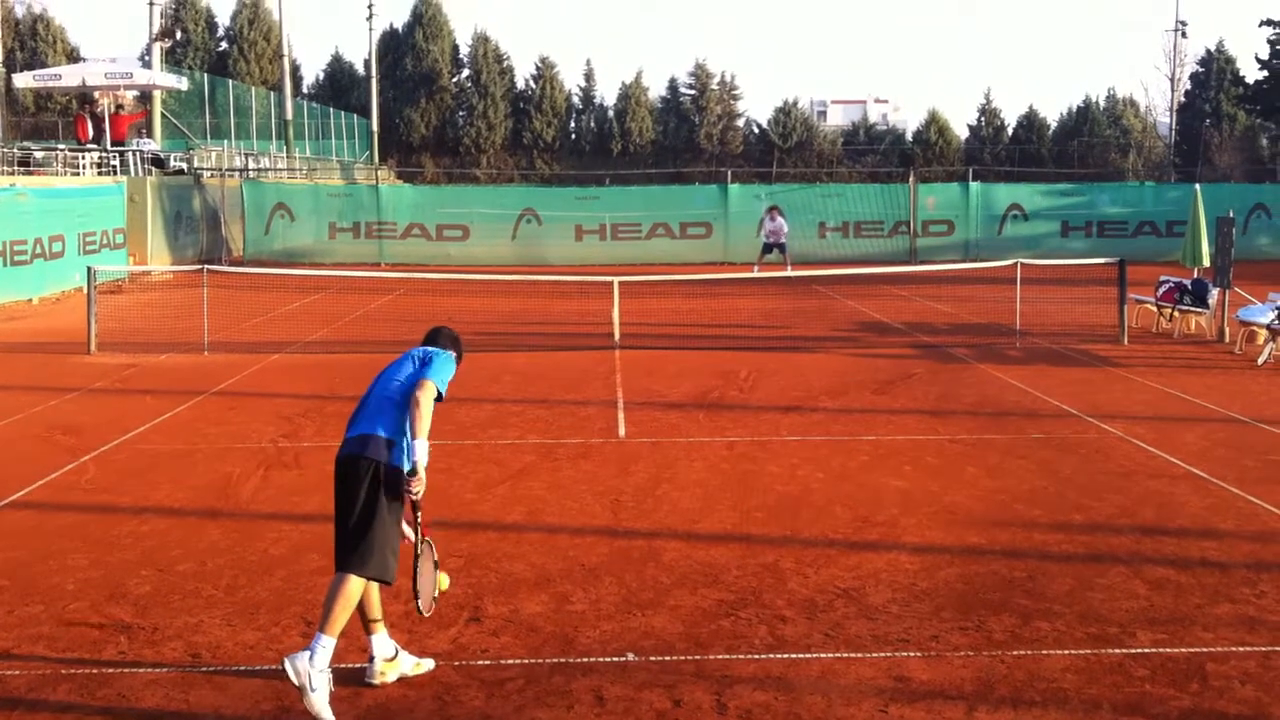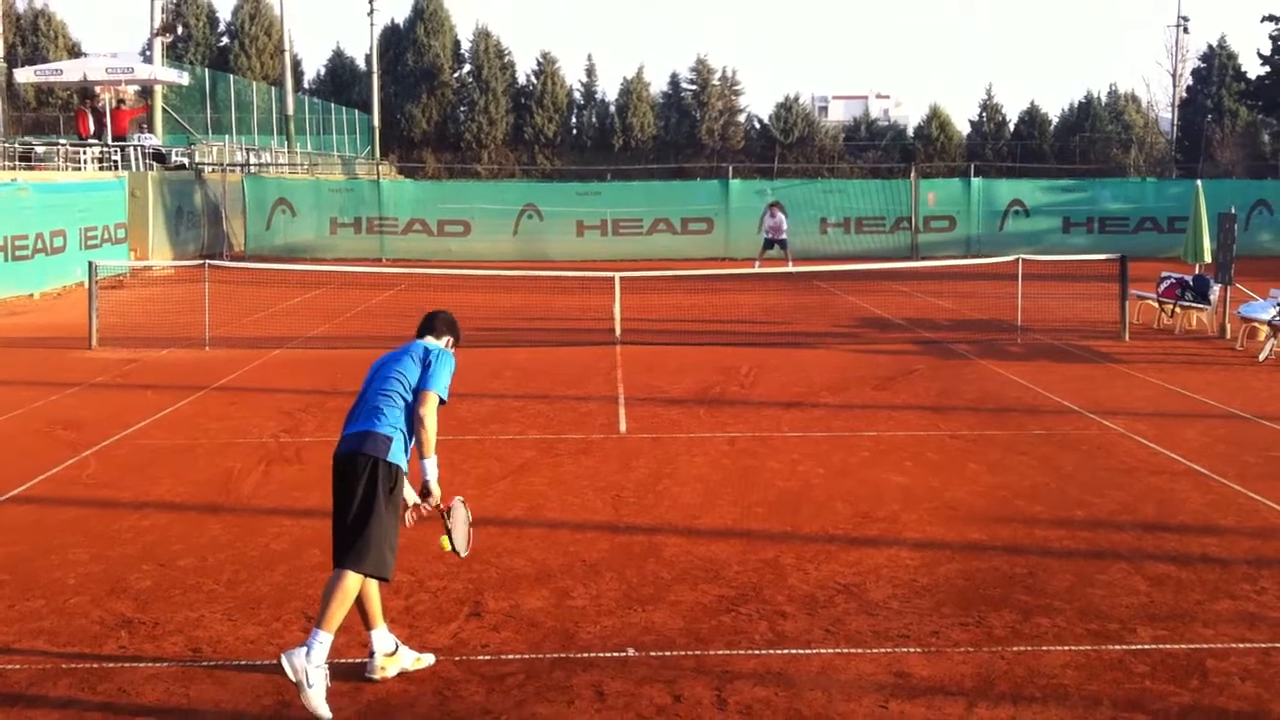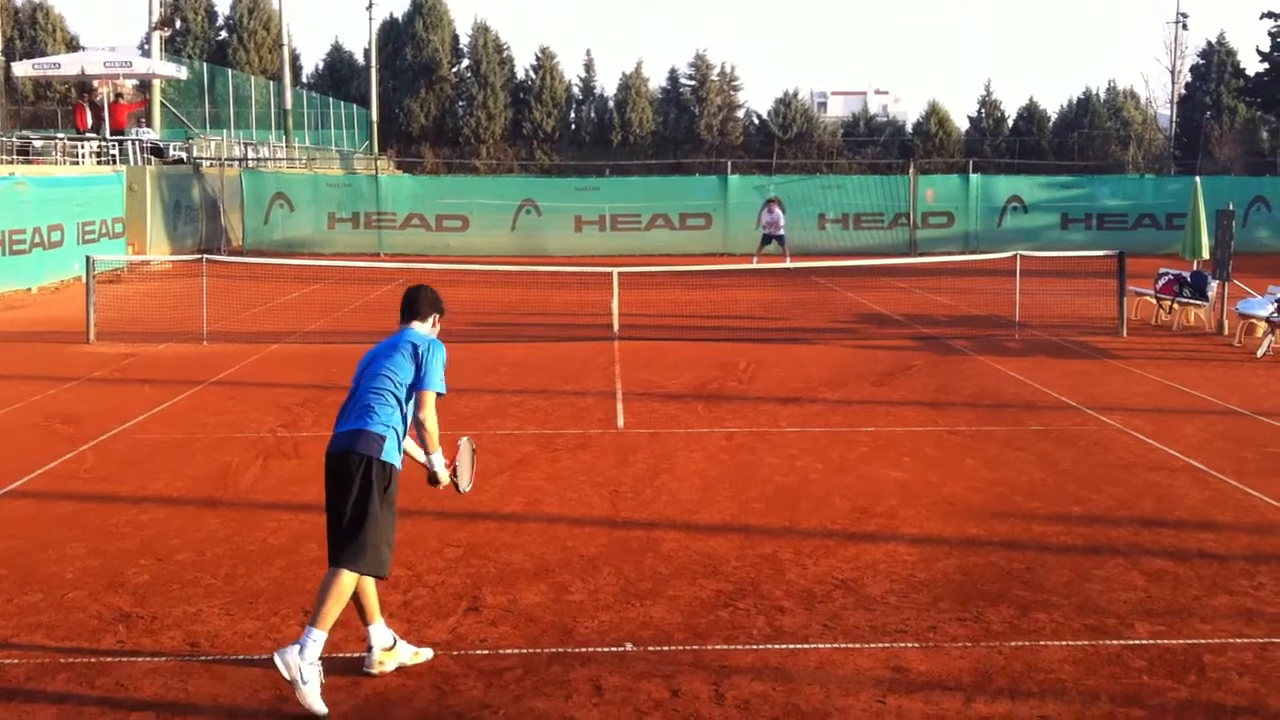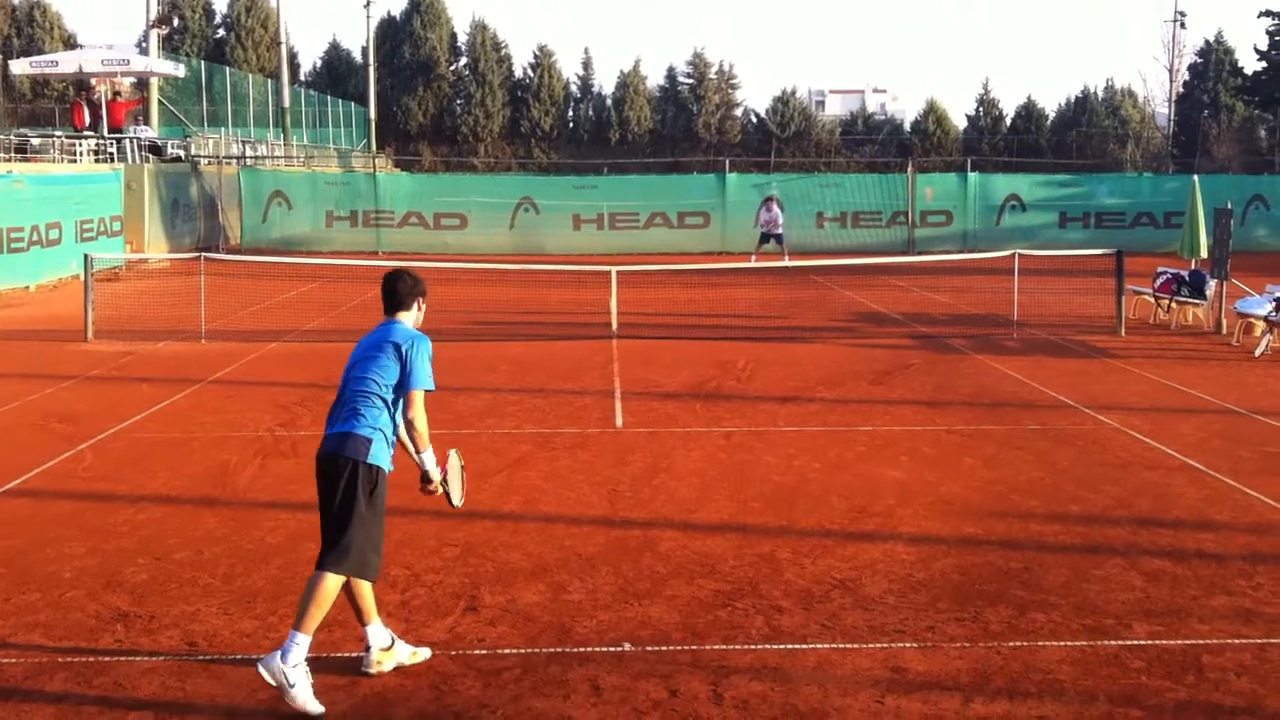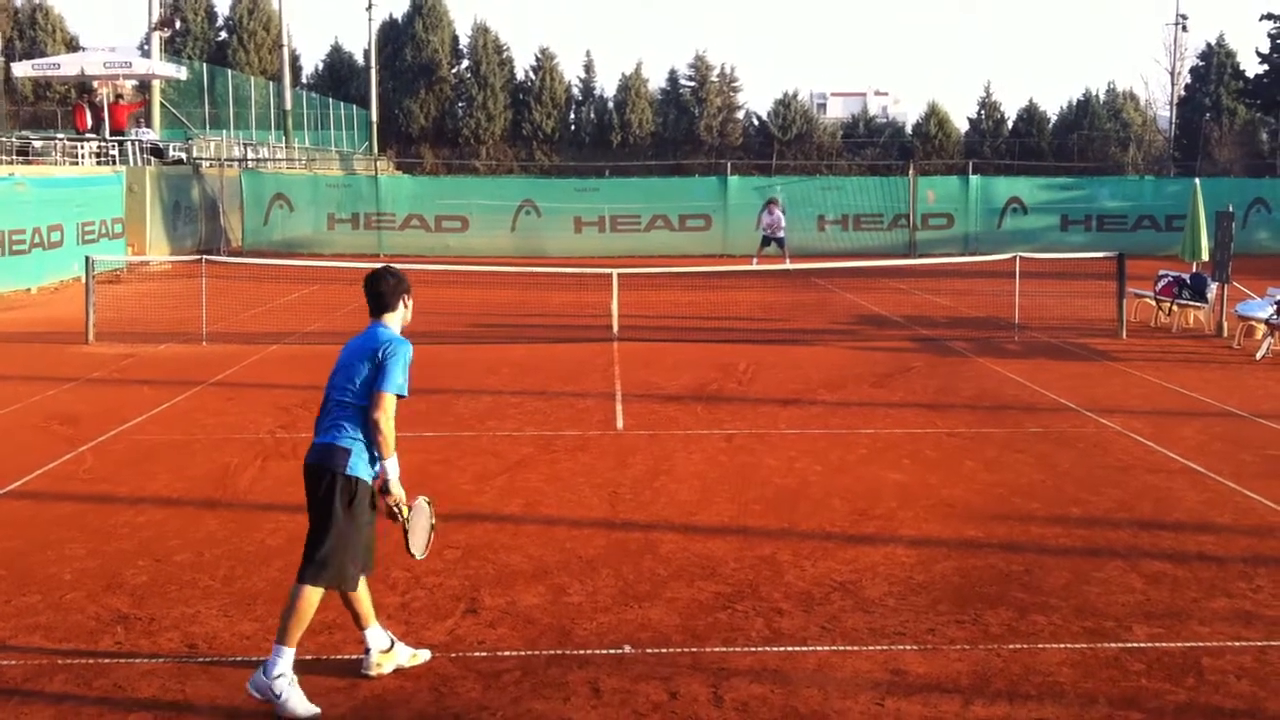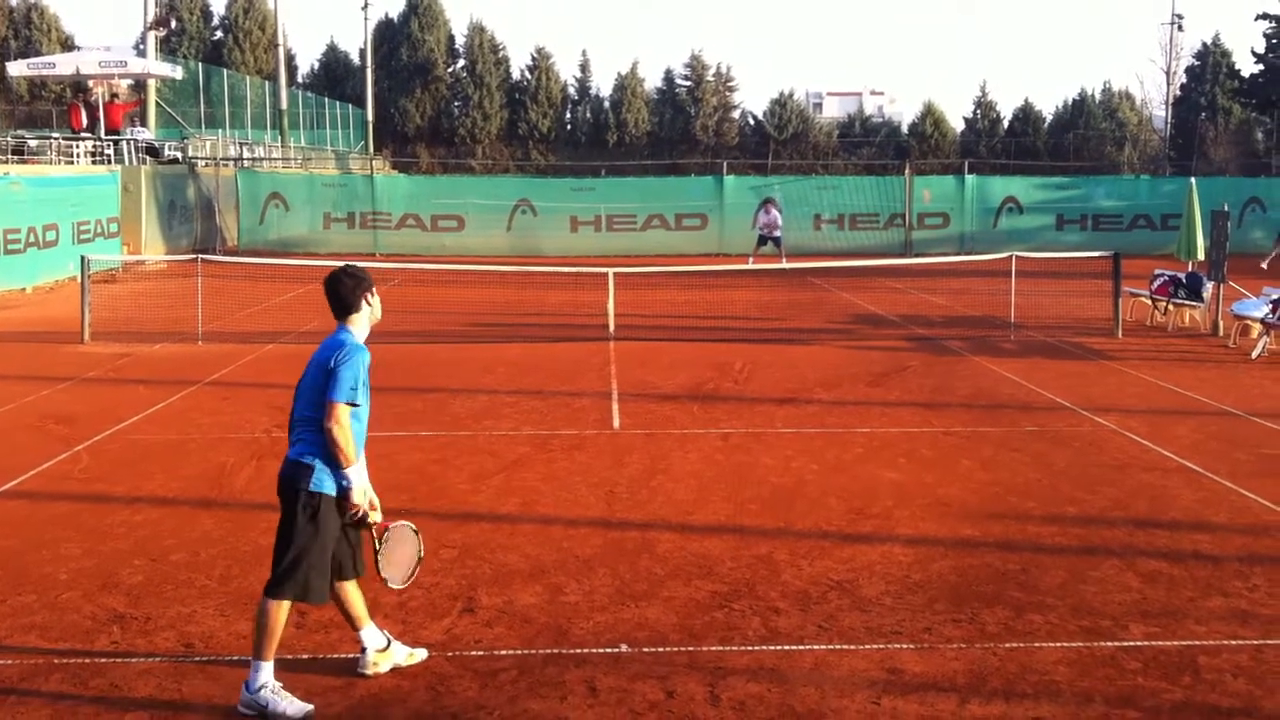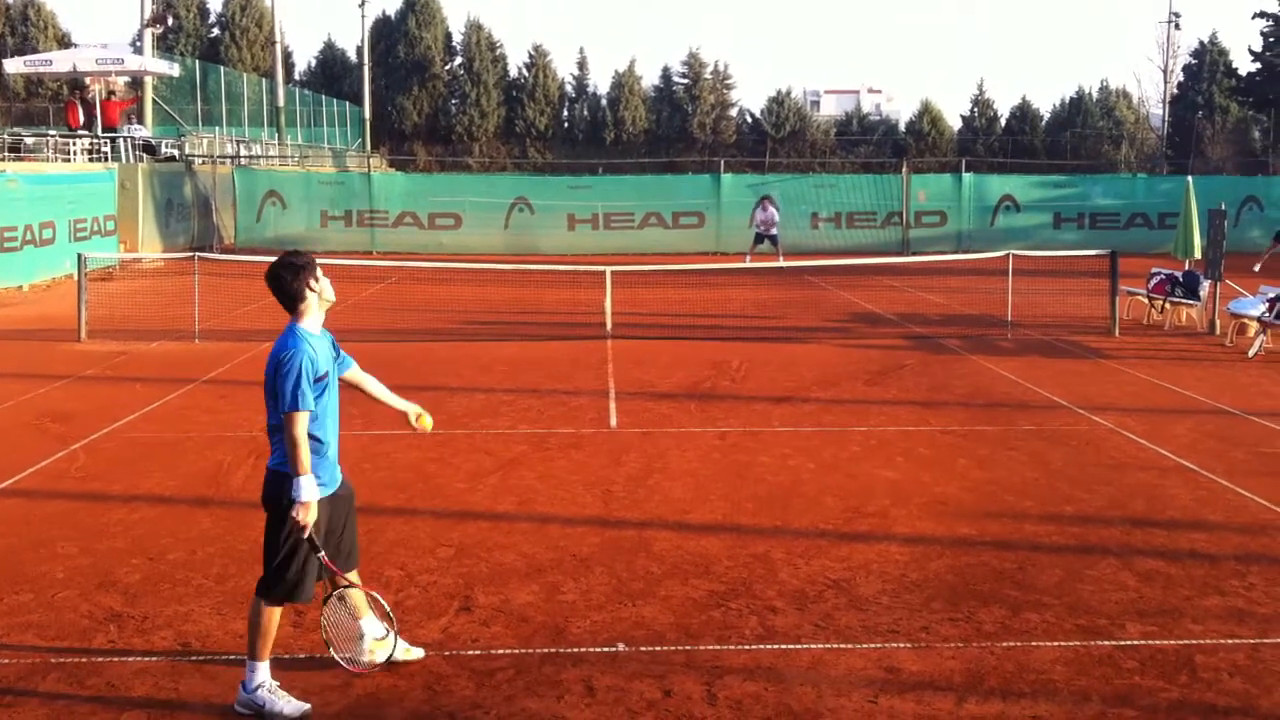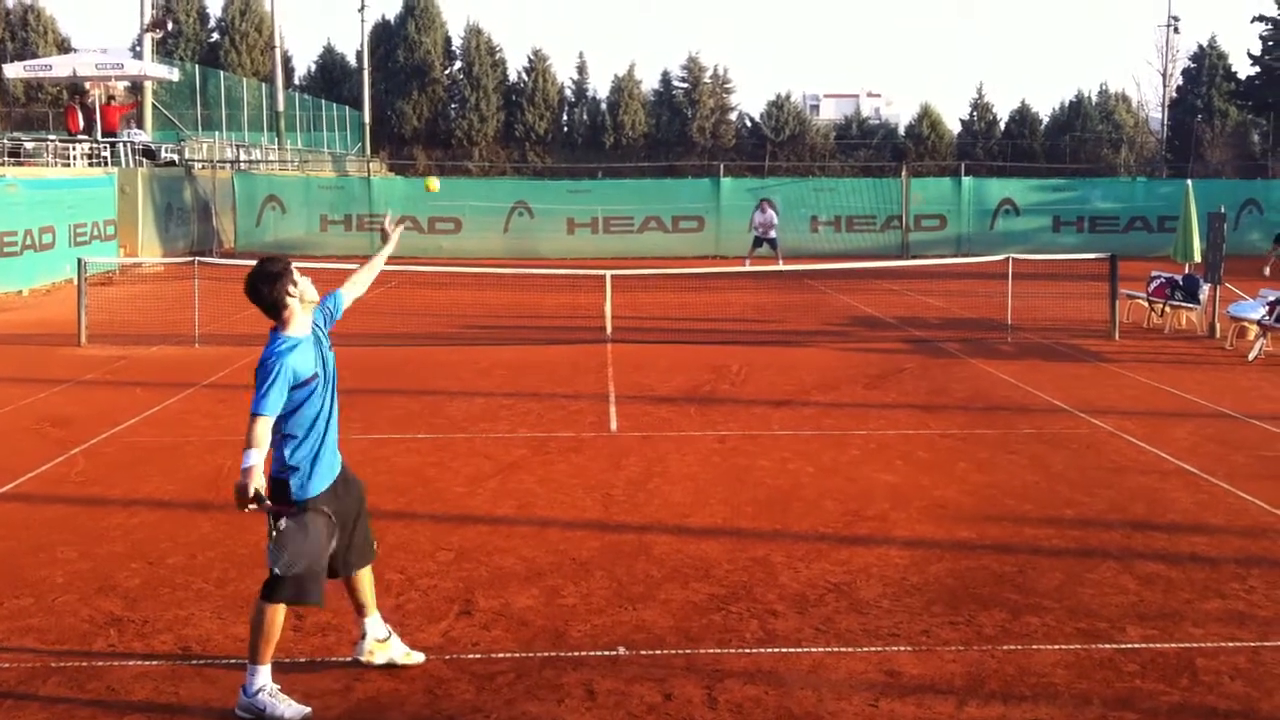
dt=0.2s
person 1, frame 1
left shoulder: (400, 364)
right shoulder: (440, 358)
right elbow: (421, 397)
left wrist: (399, 515)
right wrist: (419, 460)
left hip: (351, 454)
right hip: (379, 457)
left knee: (362, 560)
right knee: (359, 563)
left ankle: (384, 656)
right ankle: (314, 661)
person 1, frame 2
left shoulder: (391, 359)
right shoulder: (439, 355)
right elbow: (425, 413)
left wrist: (405, 490)
right wrist: (430, 475)
left hip: (350, 451)
right hip: (378, 455)
left knee: (361, 557)
right knee: (357, 560)
left ankle: (385, 652)
right ankle: (311, 657)
person 1, frame 3
left shoulder: (380, 350)
right shoulder: (430, 346)
right elbow: (423, 415)
left wrist: (421, 457)
right wrist: (437, 463)
left hip: (343, 449)
right hip: (371, 455)
left knee: (356, 554)
right knee: (354, 558)
left ankle: (383, 646)
right ankle: (304, 654)
person 1, frame 4
left shoulder: (369, 342)
right shoulder: (415, 342)
right elbow: (412, 414)
left wrist: (416, 456)
right wrist: (429, 464)
left hip: (335, 450)
right hip: (361, 457)
left knee: (351, 556)
right knee: (340, 560)
left ankle: (381, 646)
right ankle: (289, 659)
person 1, frame 5
left shoulder: (357, 345)
right shoulder: (396, 346)
right elbow: (381, 416)
left wrist: (381, 474)
right wrist: (392, 474)
left hip: (326, 460)
right hip: (346, 465)
left knee: (349, 564)
right knee: (322, 569)
left ankle: (380, 649)
right ankle: (275, 672)
person 1, frame 6
left shoulder: (337, 347)
right shoulder: (352, 351)
right elbow: (335, 424)
left wrist: (364, 487)
right wrist: (356, 482)
left hip: (324, 480)
right hip: (315, 481)
left knee: (341, 568)
right knee: (288, 582)
left ankle: (376, 648)
person 1, frame 7
left shoulder: (319, 340)
right shoulder: (298, 350)
left elbow: (355, 374)
right elbow: (294, 428)
left wrist: (401, 403)
right wrist: (305, 490)
left hip: (328, 480)
right hip: (299, 485)
left knee: (342, 560)
right knee: (278, 585)
left ankle: (375, 638)
person 1, frame 8
left shoulder: (316, 322)
right shoulder: (280, 359)
left elbow: (352, 287)
right elbow: (260, 422)
left wrist: (387, 246)
right wrist: (252, 468)
left hip: (332, 474)
right hip: (301, 487)
left knee: (356, 553)
right knee: (283, 585)
left ankle: (375, 638)
